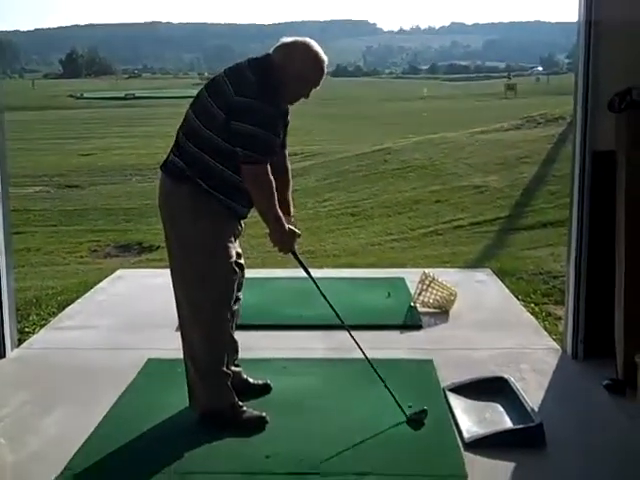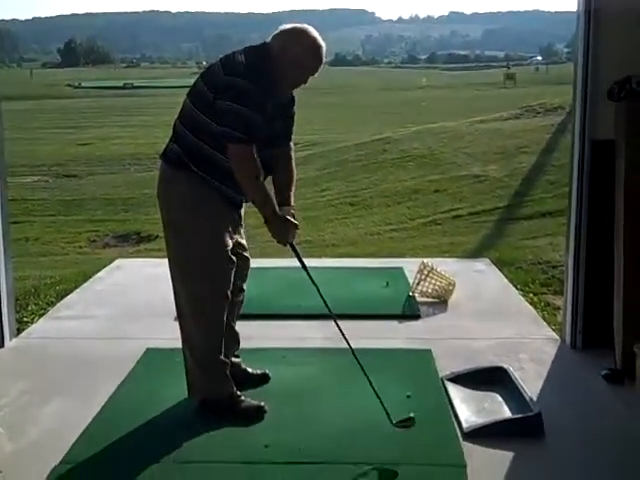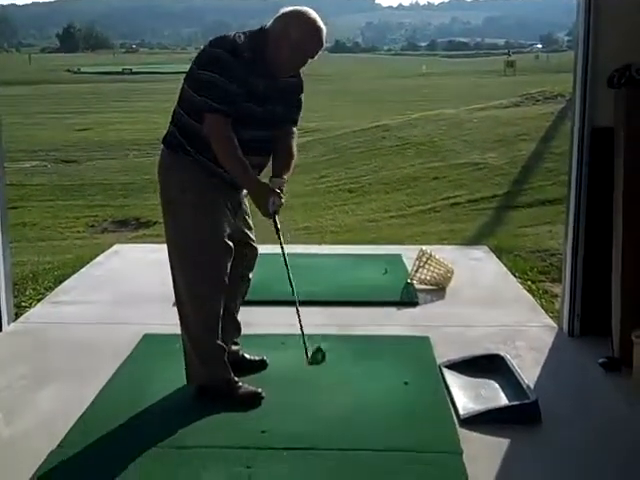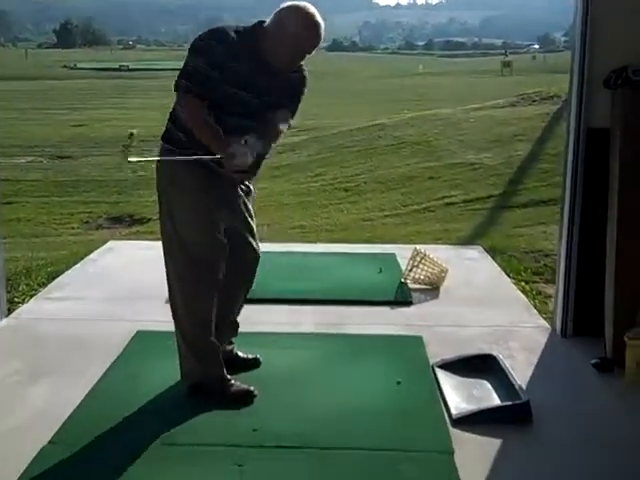
dt=0.2s
person 1, frame 1
left shoulder: (269, 94)
right shoulder: (249, 94)
left elbow: (277, 158)
right elbow: (255, 174)
left wrist: (287, 215)
right wrist: (278, 227)
left hip: (215, 200)
right hip: (192, 200)
left knee: (227, 287)
right knee: (207, 298)
left ankle: (227, 374)
right ankle: (214, 401)
person 1, frame 2
left shoulder: (277, 90)
right shoulder: (240, 78)
left elbow: (282, 149)
right elbow: (241, 156)
left wrist: (285, 206)
right wrist: (270, 215)
left hip: (220, 191)
right hip: (191, 189)
left knee: (232, 275)
right knee: (206, 287)
left ankle: (226, 363)
right ankle: (212, 390)
person 1, frame 3
left shoulder: (288, 80)
right shoulder: (227, 56)
left elbow: (285, 133)
right elbow: (216, 128)
left wrist: (278, 181)
right wrist: (255, 187)
left hip: (227, 178)
right hip: (190, 173)
left knee: (241, 260)
right knee: (204, 273)
left ankle: (225, 349)
right ankle: (210, 375)
person 1, frame 4
left shoulder: (292, 77)
right shoulder: (219, 45)
left elbow: (277, 121)
right elbow: (188, 103)
left wrist: (253, 145)
right wrist: (224, 148)
left hip: (231, 174)
right hip: (188, 170)
left knee: (243, 257)
right knee: (199, 270)
left ankle: (220, 347)
right ankle: (204, 373)
